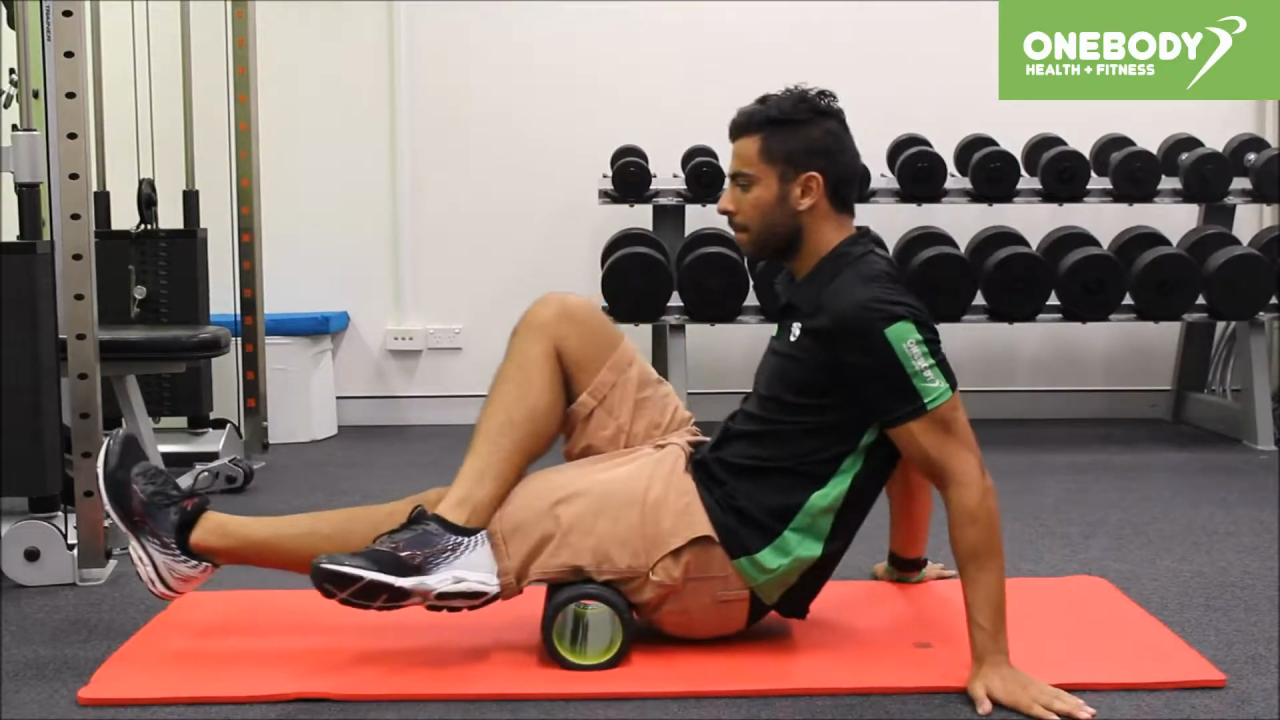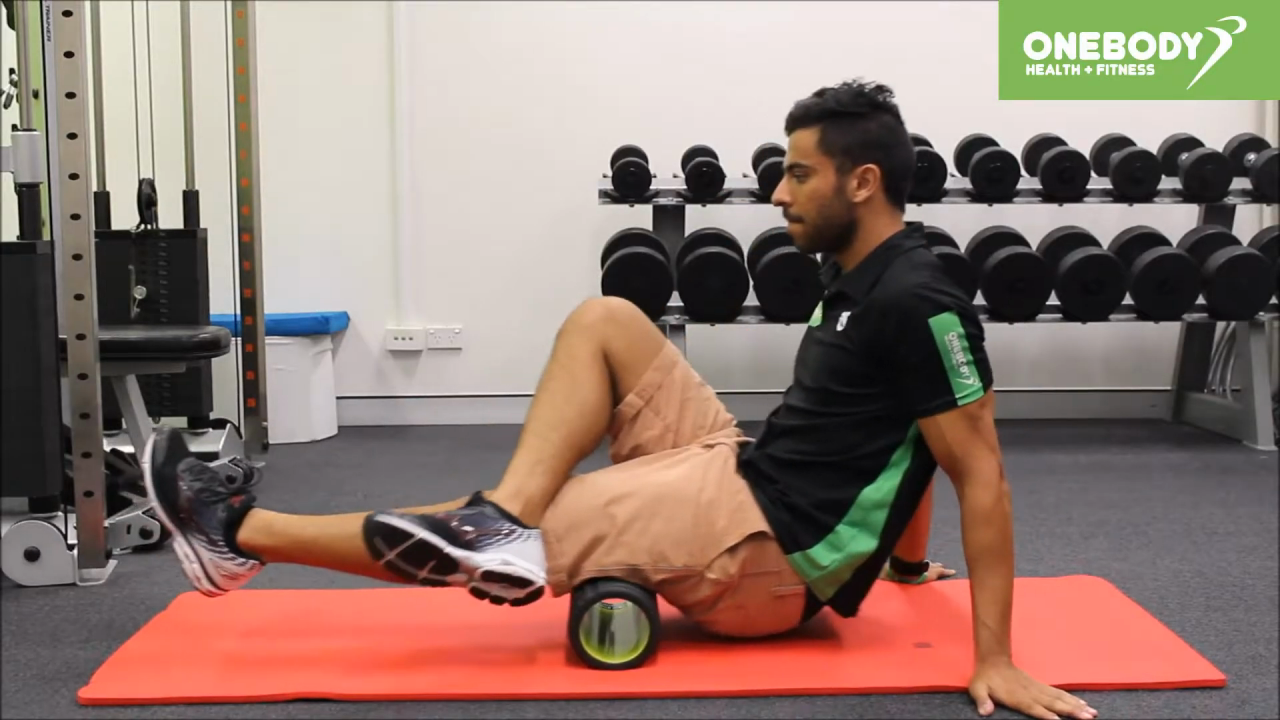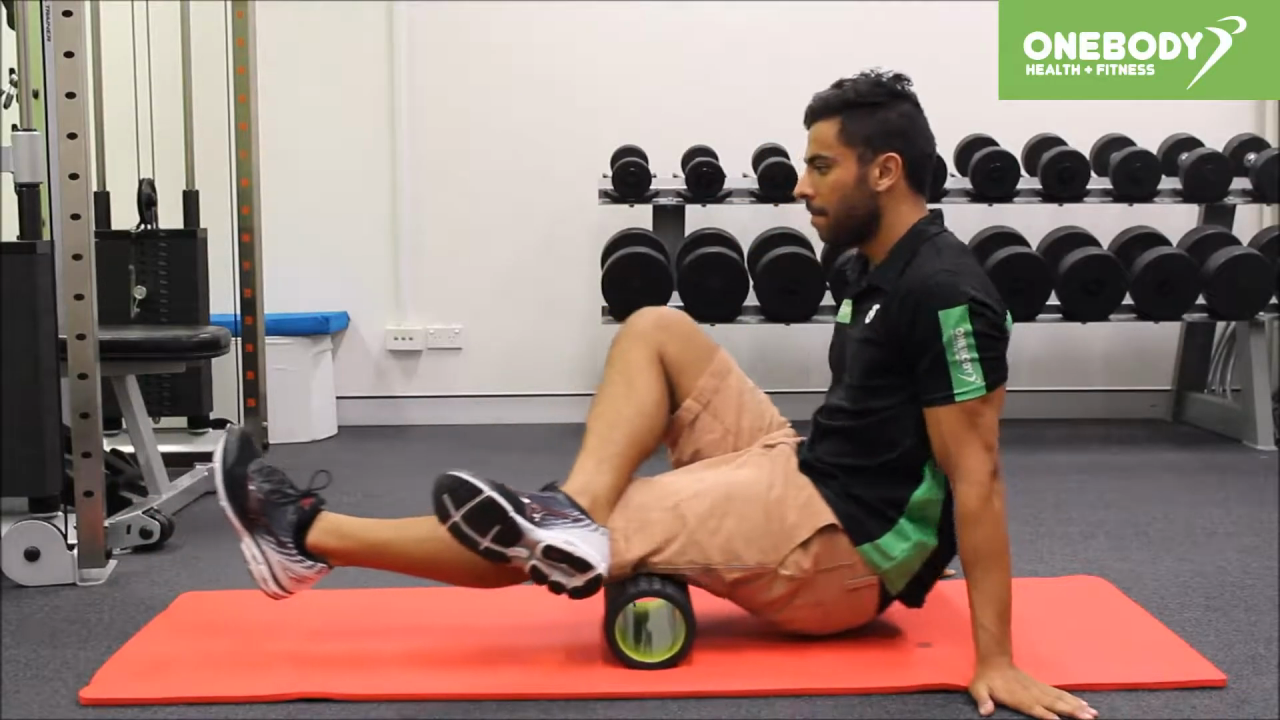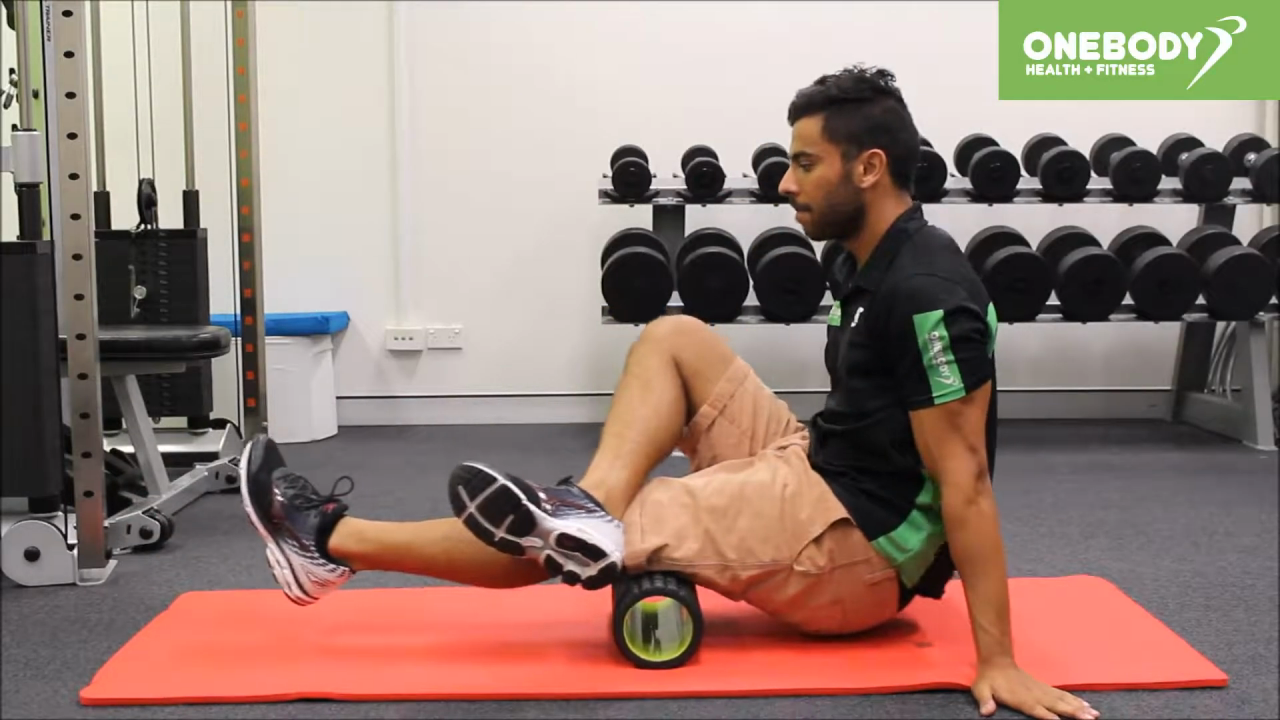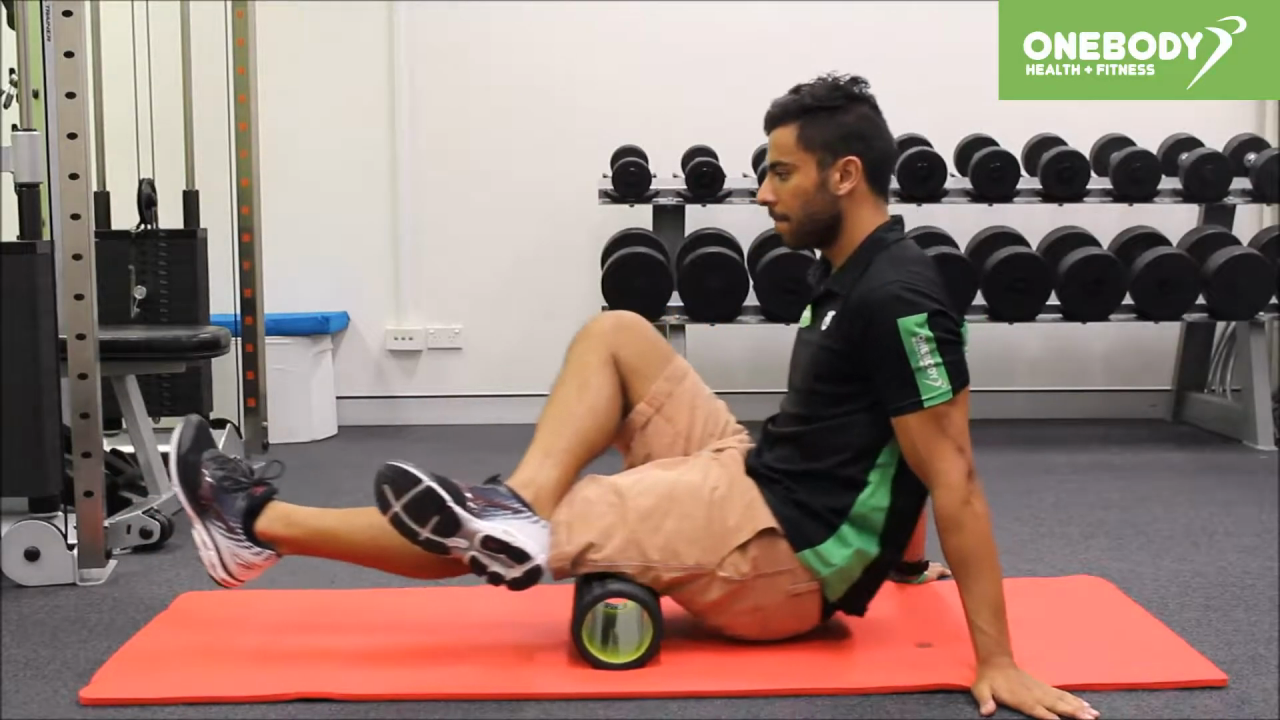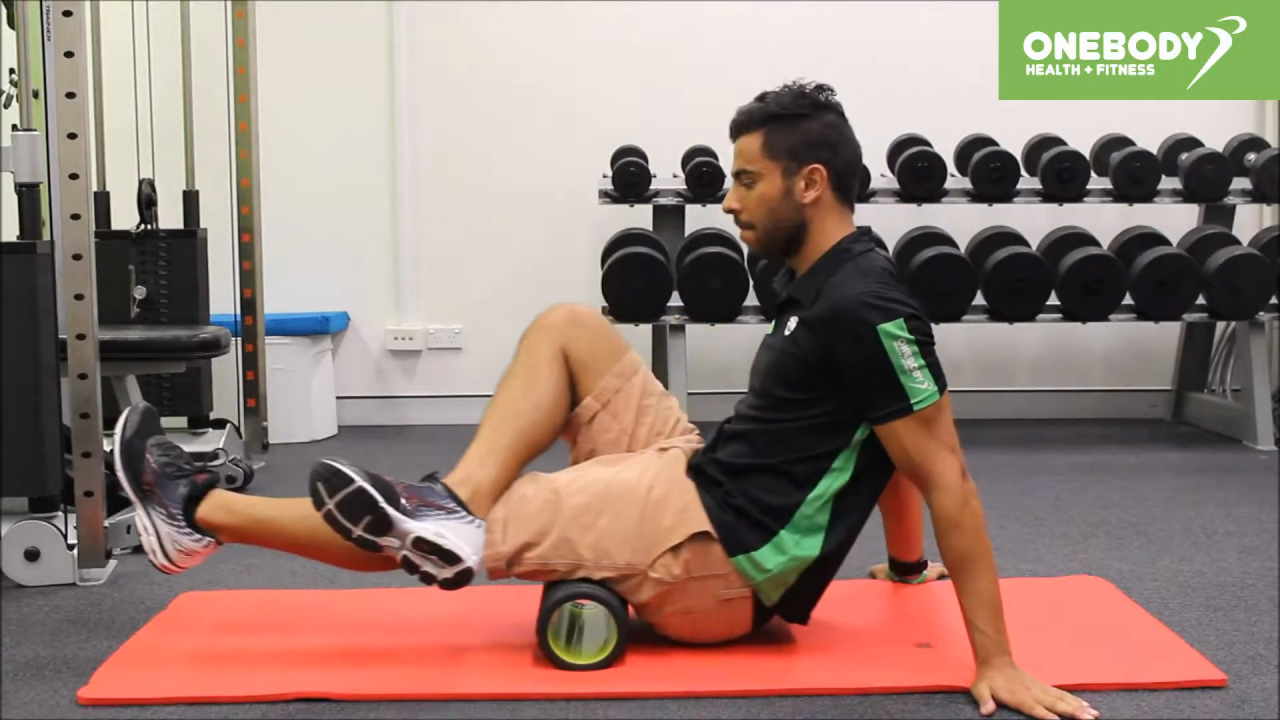
dt=0.4s
person 1, frame 1
left shoulder: (865, 312)
right shoulder: (828, 283)
left elbow: (964, 476)
right elbow: (900, 444)
right wrist: (905, 559)
left hip: (708, 557)
right hip: (697, 479)
left knee: (438, 520)
right knee: (559, 320)
left ankle: (196, 535)
right ankle: (449, 541)
person 1, frame 2
left shoulder: (915, 302)
right shoulder: (863, 280)
left elbow: (982, 477)
right elbow: (903, 432)
right wrist: (905, 558)
left hip: (764, 556)
right hip: (744, 480)
left knee: (509, 539)
right knee: (604, 322)
left ankle: (246, 533)
right ankle: (501, 526)
person 1, frame 3
left shoulder: (941, 289)
right shoulder: (884, 271)
left elbow: (976, 476)
right wrist: (916, 544)
left hip: (838, 552)
right hip: (804, 479)
left knee: (536, 548)
right knee: (656, 331)
left ankle: (311, 535)
right ankle: (571, 523)
person 1, frame 4
left shoulder: (923, 290)
right shoulder: (875, 264)
left elbow: (963, 479)
right wrist: (926, 557)
left hip: (855, 552)
right hip: (822, 481)
left knee: (556, 545)
right knee: (672, 340)
left ankle: (332, 540)
right ankle: (588, 515)
person 1, frame 5
left shoulder: (894, 298)
right shoulder: (851, 273)
left elbow: (952, 479)
right elbow: (892, 448)
right wrist: (895, 553)
left hip: (780, 557)
right hip: (761, 486)
left knee: (481, 540)
right knee: (615, 335)
left ankle: (262, 525)
right ankle: (515, 514)
person 1, frame 6
left shoulder: (858, 308)
right shoulder: (824, 280)
left elbow: (945, 478)
right elbow: (882, 447)
right wrist: (903, 561)
left hip: (715, 557)
right hip: (707, 486)
left knee: (420, 538)
right knee: (569, 328)
left ankle: (206, 513)
right ankle: (449, 510)
